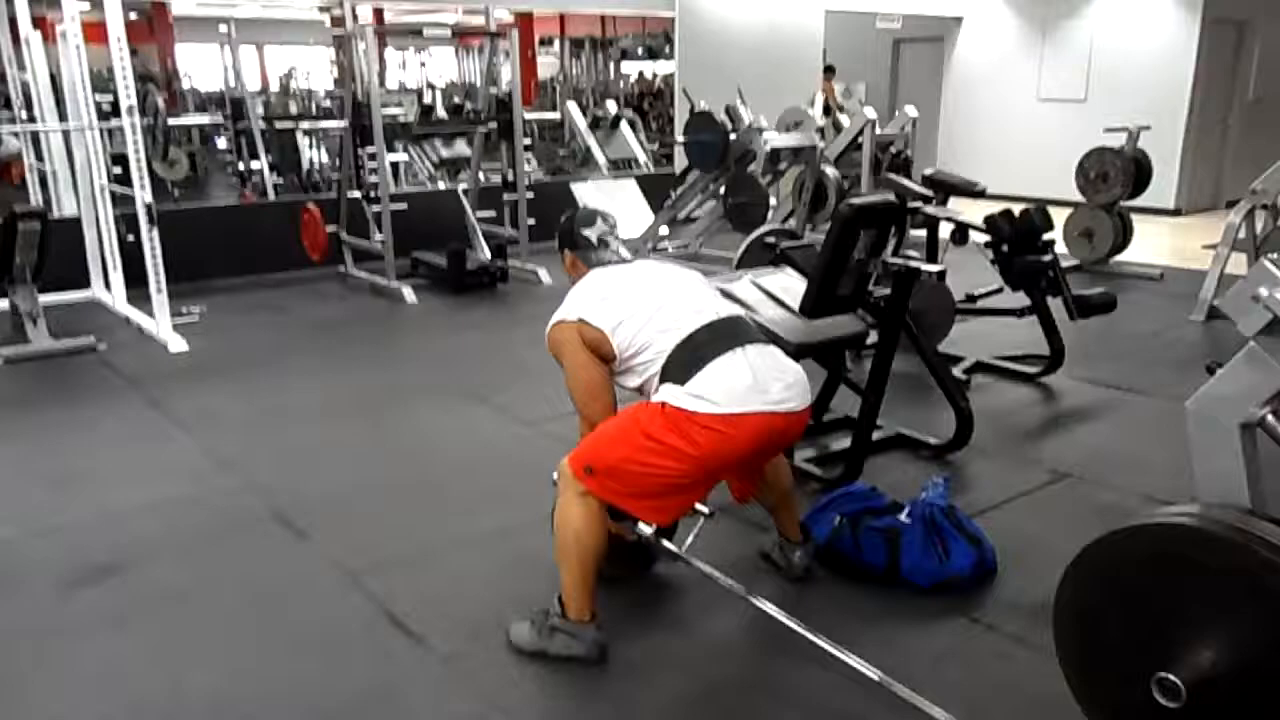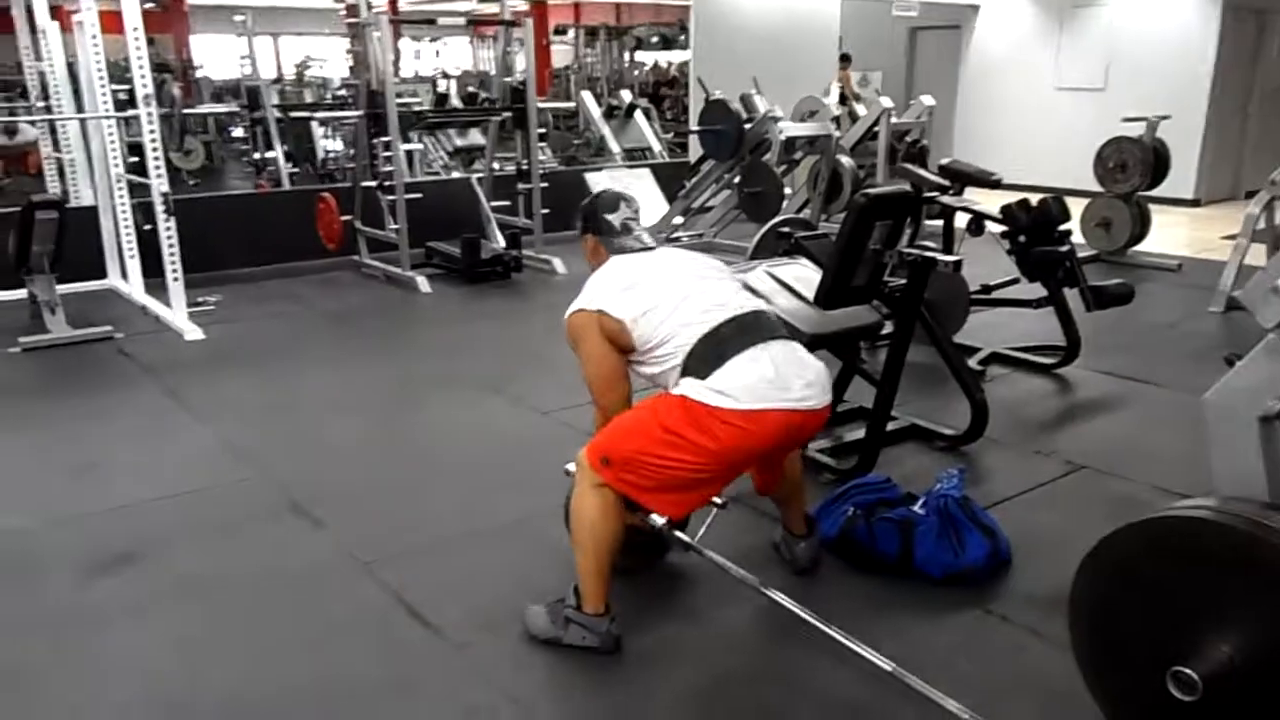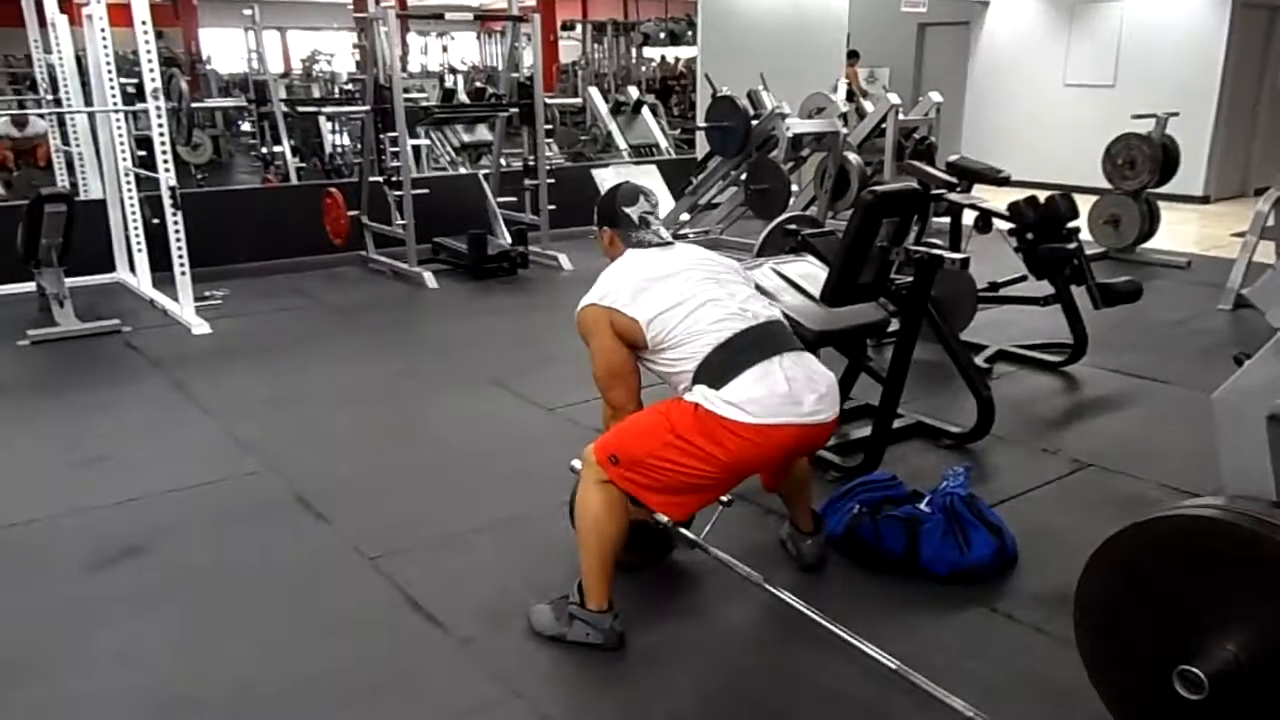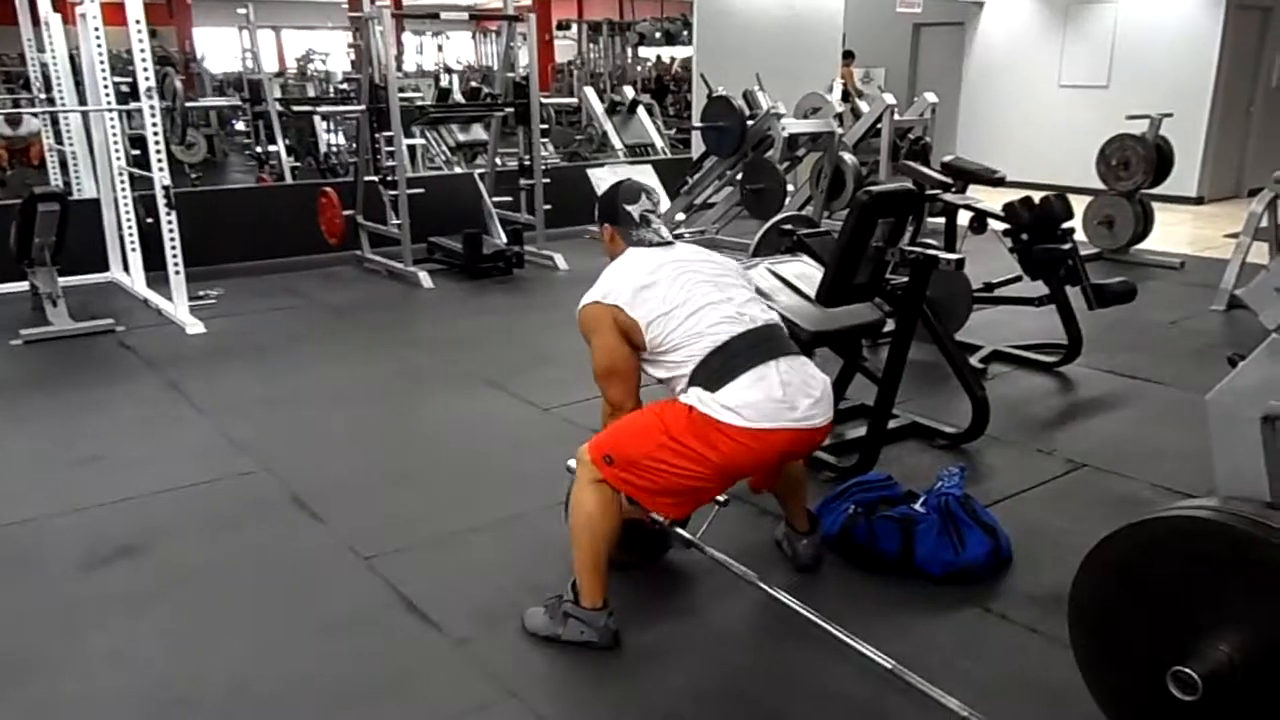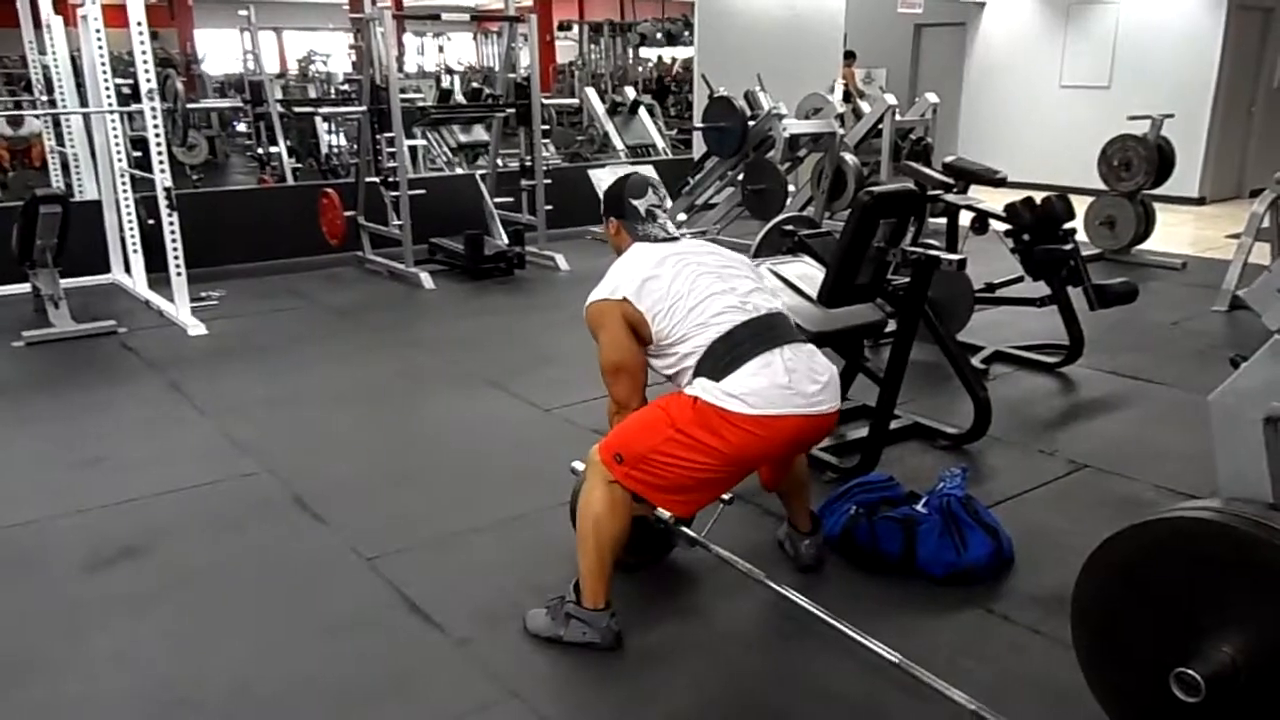
dt=0.2s
person 1, frame 1
left shoulder: (570, 320)
right shoulder: (672, 271)
left elbow: (600, 424)
left wrist: (612, 507)
left hip: (718, 409)
right hip: (790, 394)
left knee: (577, 478)
right knee: (757, 444)
left ankle: (575, 627)
right ankle: (793, 545)
person 1, frame 2
left shoulder: (589, 309)
right shoulder: (697, 261)
left elbow: (614, 413)
left wrist: (628, 498)
left hip: (738, 403)
right hip: (811, 391)
left knee: (594, 470)
left ankle: (589, 619)
right ankle: (799, 538)
person 1, frame 3
left shoulder: (602, 304)
right shoulder: (714, 260)
left elbow: (623, 408)
left wrist: (633, 494)
left hip: (747, 414)
right hip: (819, 402)
left knee: (599, 466)
left ankle: (592, 616)
right ankle: (806, 535)
person 1, frame 4
left shoulder: (603, 301)
right shoulder: (714, 260)
left elbow: (622, 406)
left wrist: (628, 493)
left hip: (742, 418)
right hip: (814, 406)
left knee: (594, 466)
left ankle: (587, 614)
right ankle: (801, 535)
person 1, frame 5
left shoulder: (611, 296)
right shoulder: (721, 254)
left elbow: (628, 404)
left wrist: (636, 489)
left hip: (747, 406)
right hip: (821, 395)
left knee: (605, 469)
left ankle: (589, 614)
right ankle: (803, 536)
